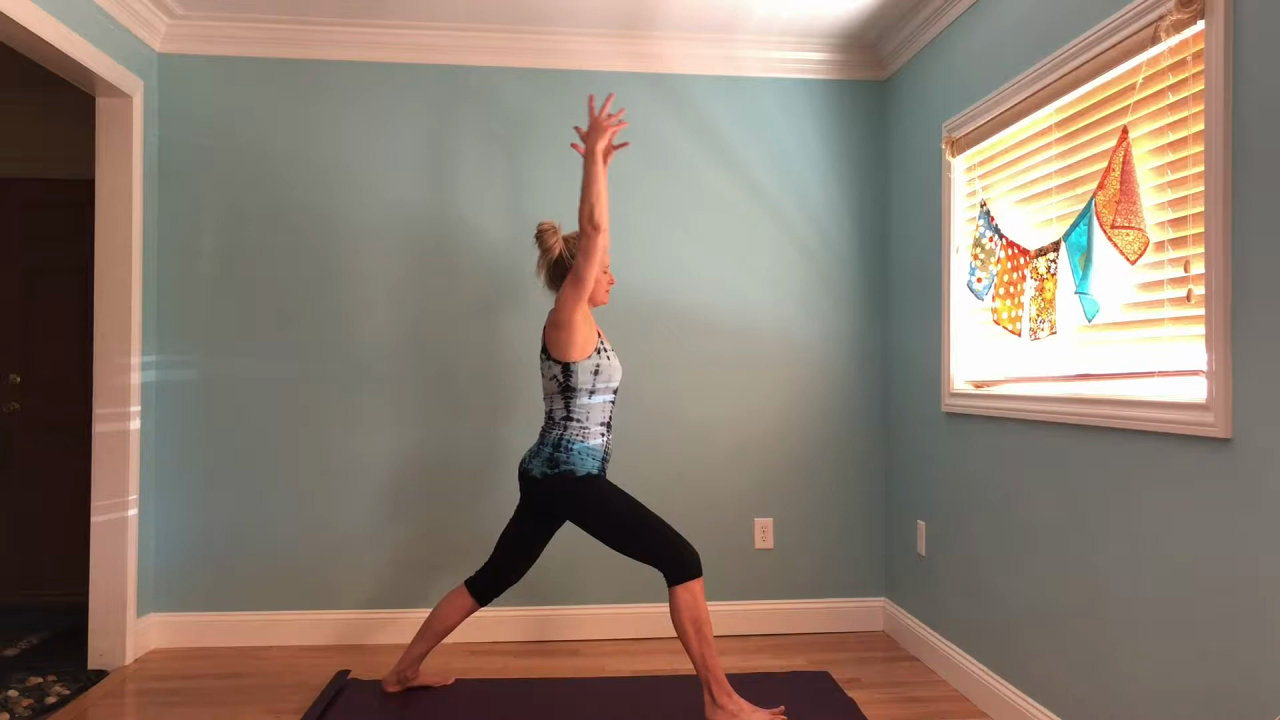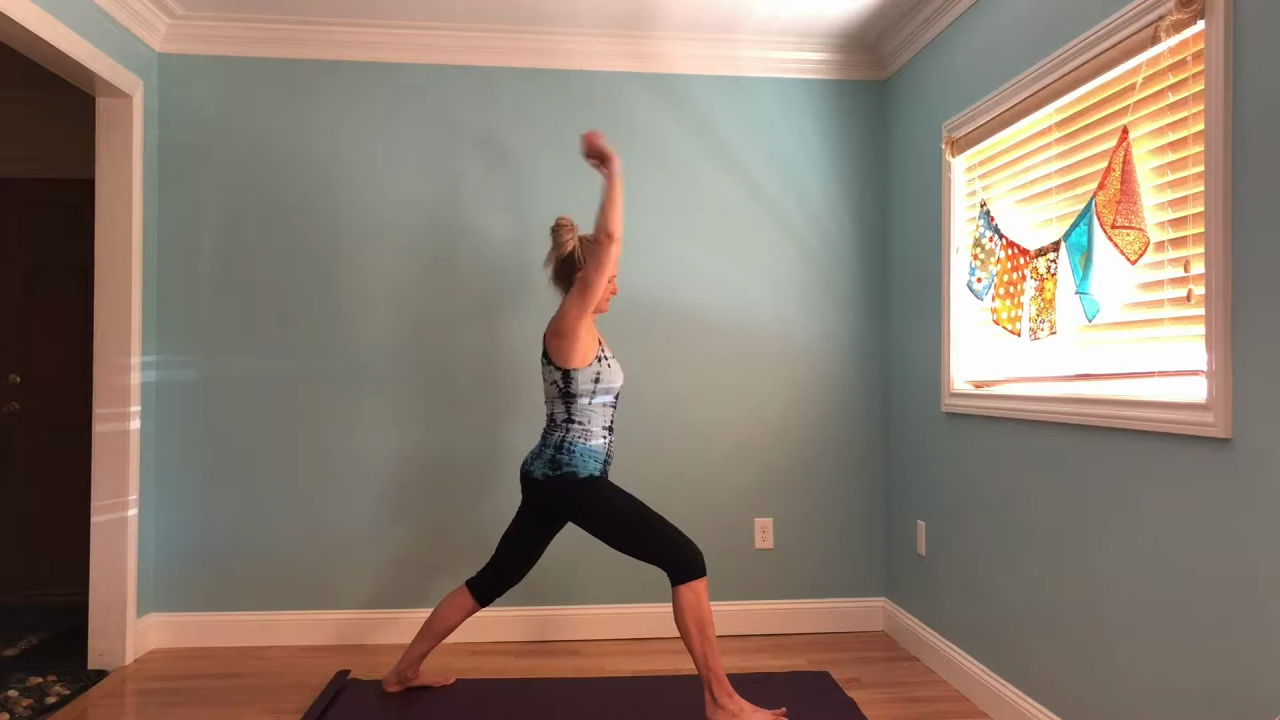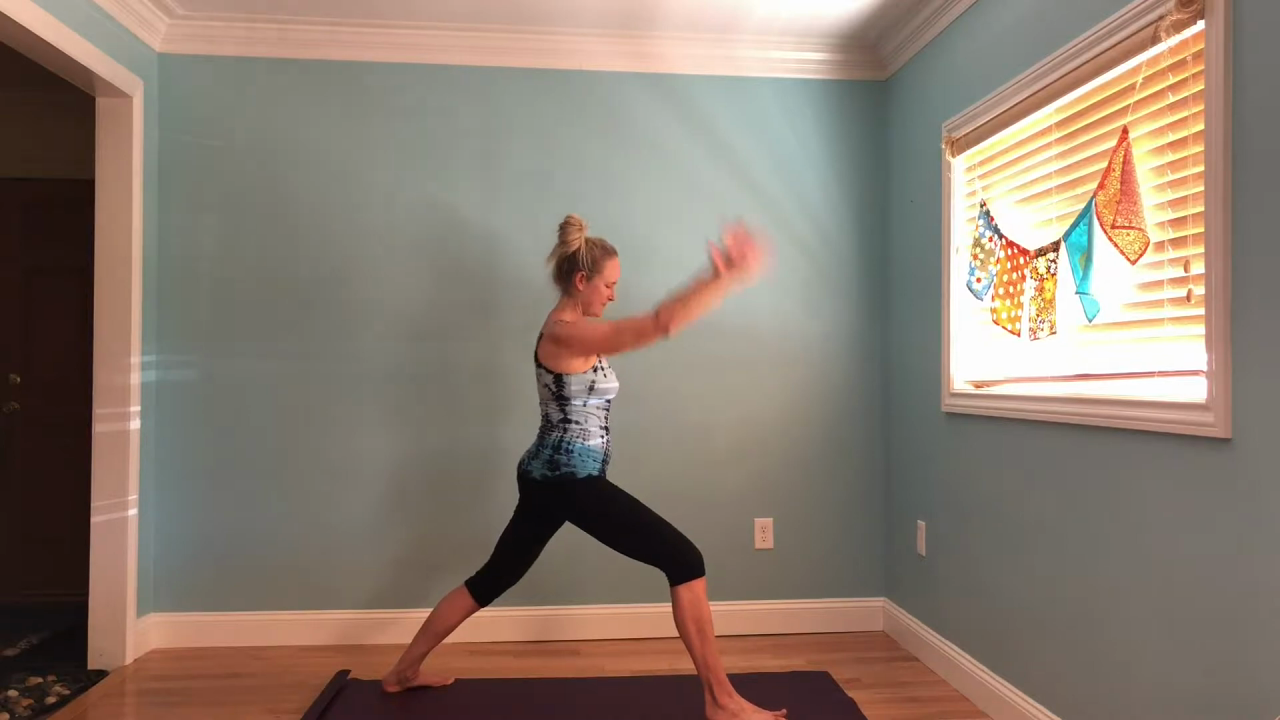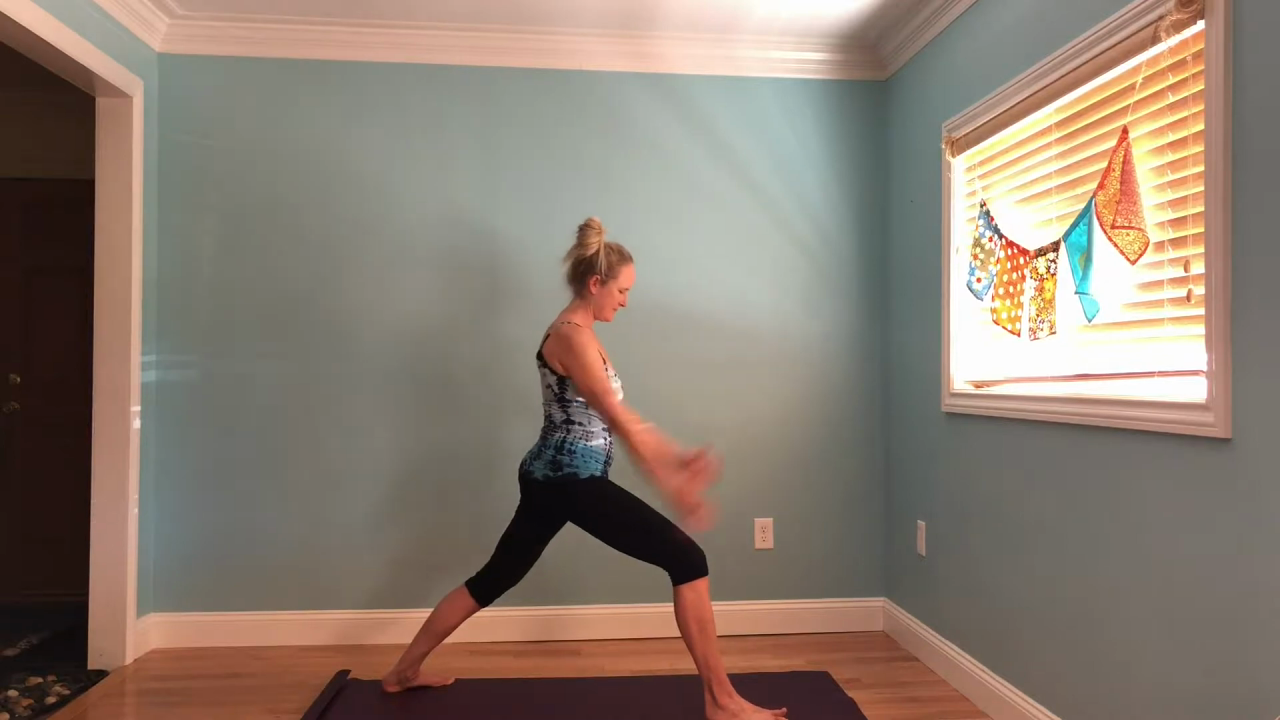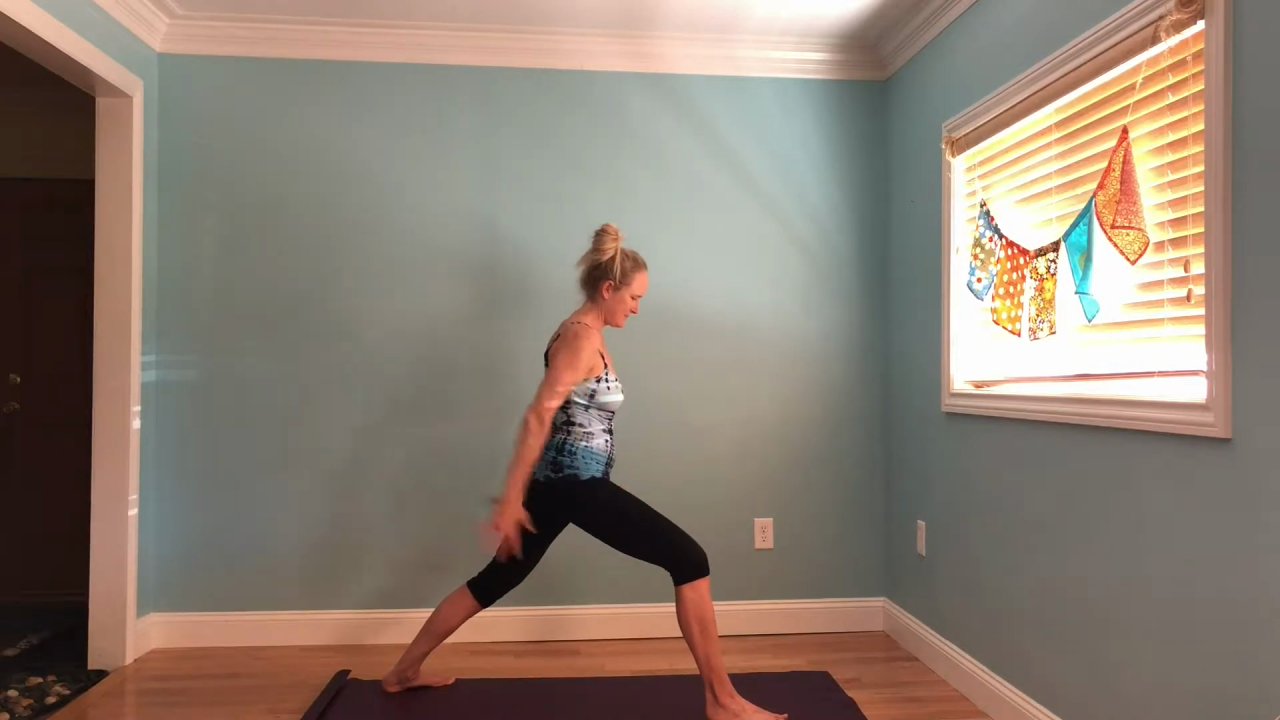
dt=0.3s
person 1, frame 1
left shoulder: (576, 323)
right shoulder: (567, 320)
left elbow: (591, 236)
right elbow: (594, 230)
left wrist: (597, 162)
right wrist: (593, 157)
left hip: (553, 474)
right hip: (569, 477)
left knee: (493, 577)
right knee: (682, 561)
left ankle: (404, 669)
person 1, frame 2
left shoulder: (577, 329)
right shoulder: (571, 325)
left elbow: (603, 248)
right elbow: (611, 243)
left wrist: (610, 174)
right wrist: (611, 169)
left hip: (554, 476)
right hip: (573, 479)
left knee: (494, 578)
right knee: (686, 561)
left ankle: (403, 670)
person 1, frame 3
left shoulder: (573, 326)
right shoulder: (566, 334)
left elbow: (651, 323)
right elbow: (661, 325)
left wrist: (717, 275)
right wrist: (724, 277)
left hip: (550, 477)
right hip: (570, 478)
left knee: (491, 578)
right knee: (685, 561)
left ankle: (404, 670)
person 1, frame 4
left shoulder: (576, 332)
right shoulder: (572, 337)
left elbow: (616, 417)
right elbow: (616, 419)
left wrist: (675, 458)
right wrist: (672, 487)
left hip: (552, 475)
right hip: (571, 478)
left knee: (494, 578)
right knee: (687, 561)
left ankle: (405, 670)
person 1, frame 5
left shoulder: (583, 334)
right shoulder: (582, 337)
right elbow: (540, 417)
left wrist: (518, 494)
right wrist: (511, 498)
left hip: (568, 478)
right hip: (575, 480)
left knee: (496, 578)
right knee: (689, 561)
left ankle: (405, 670)
